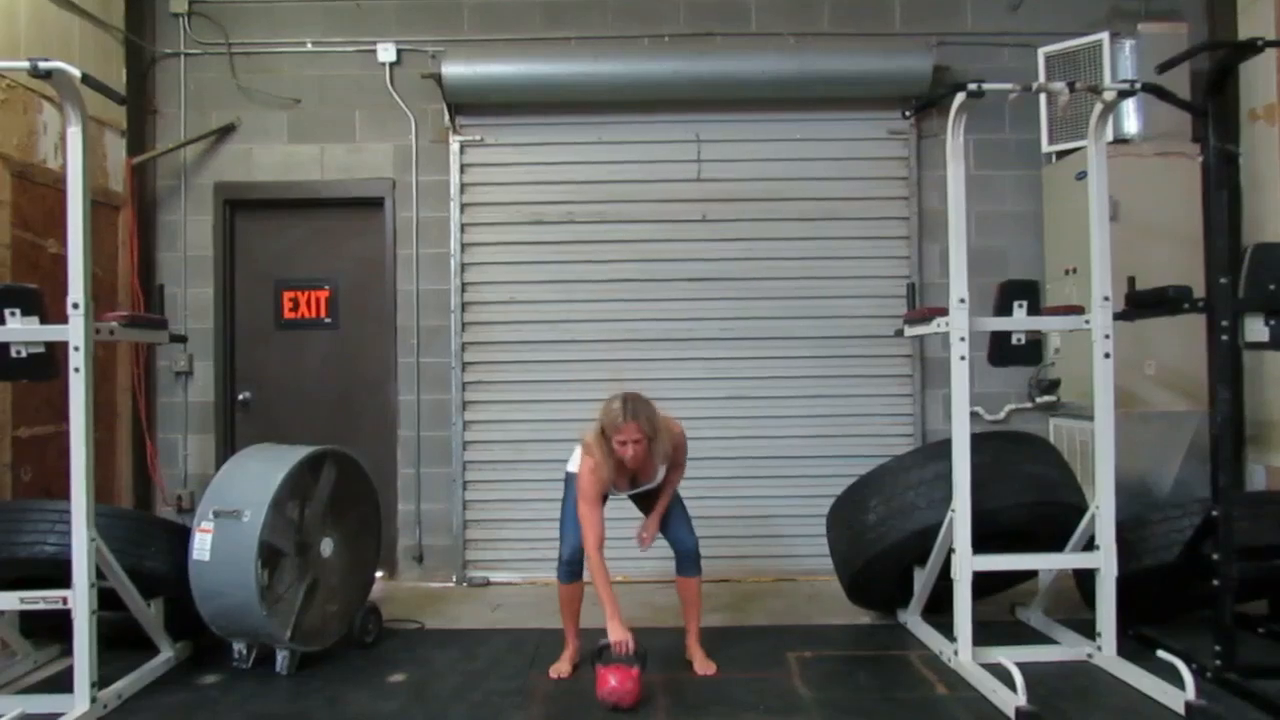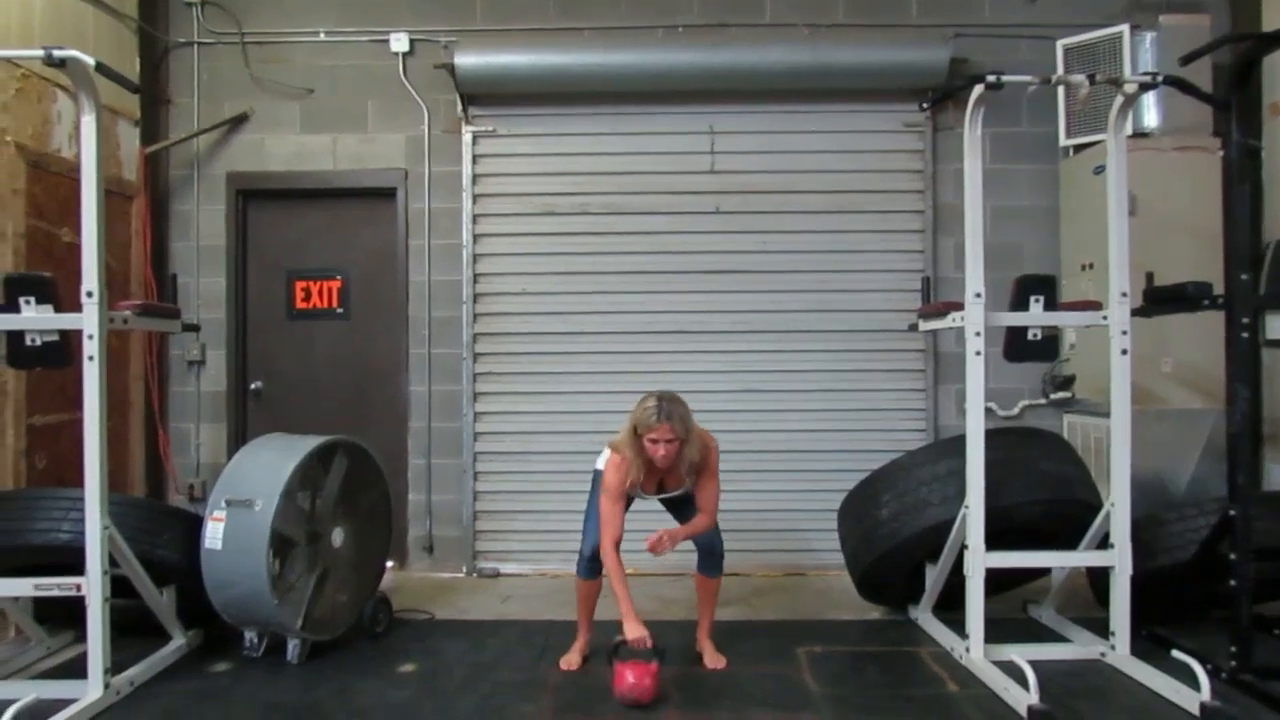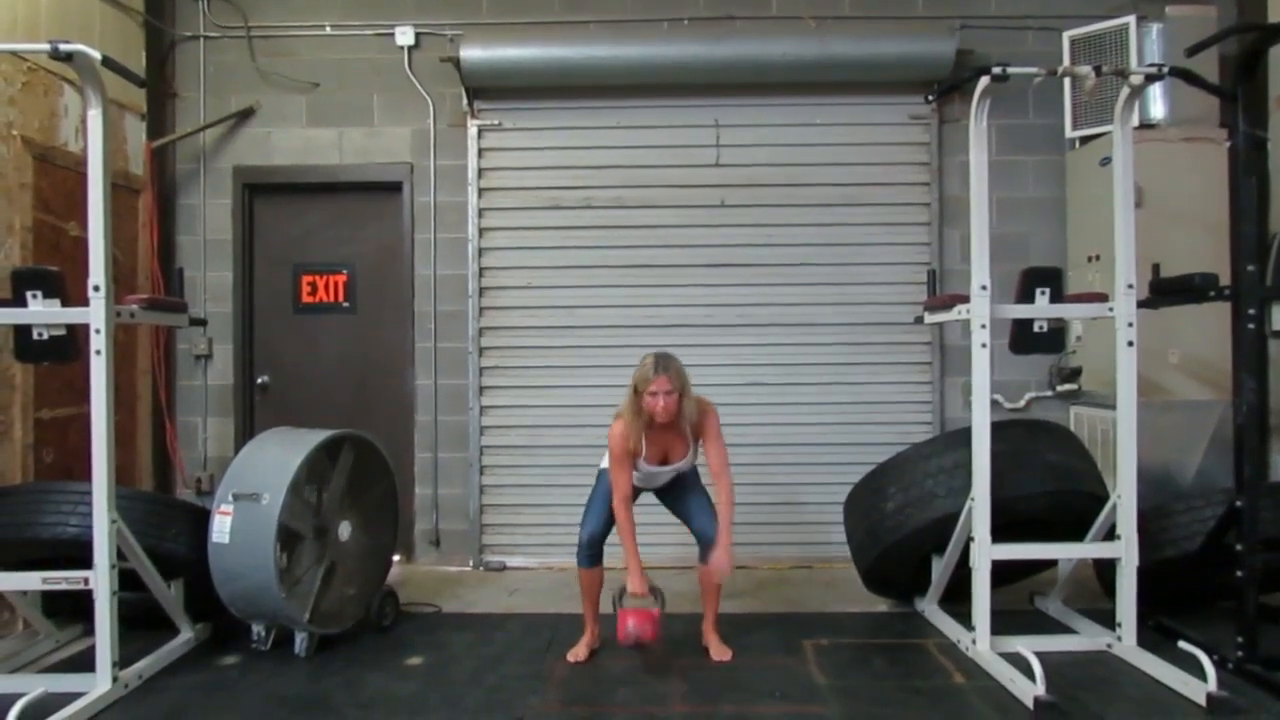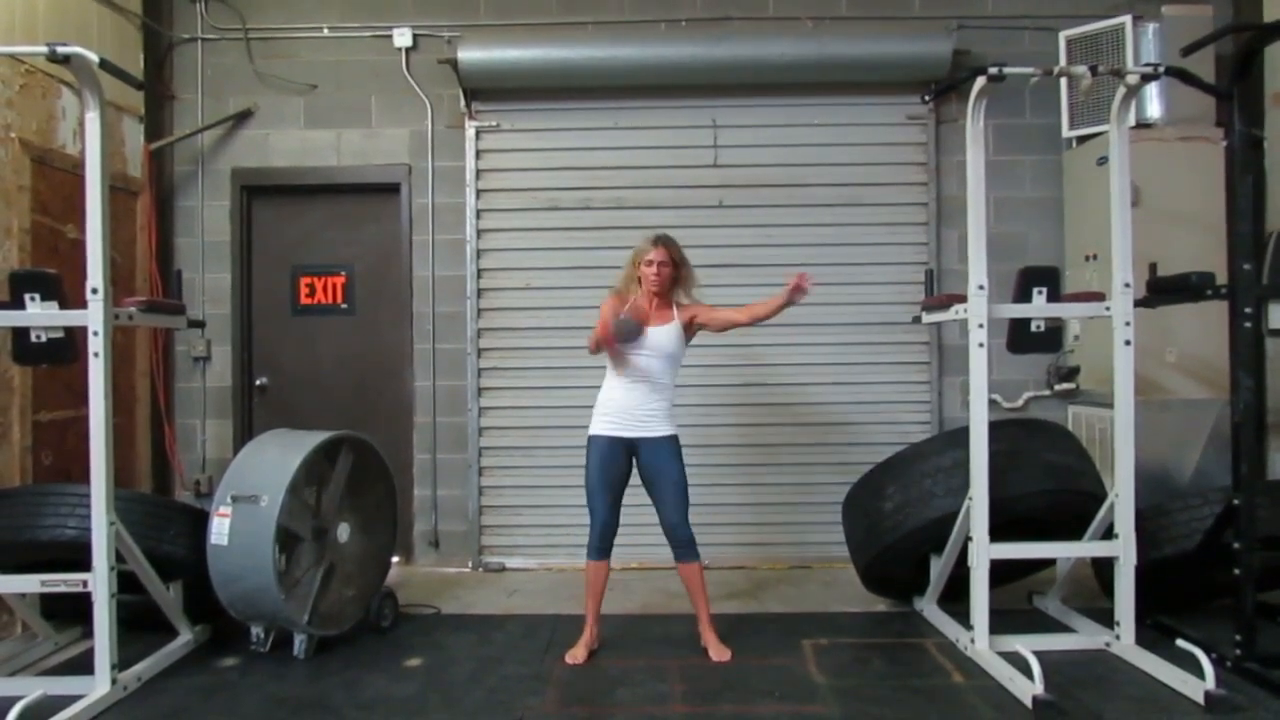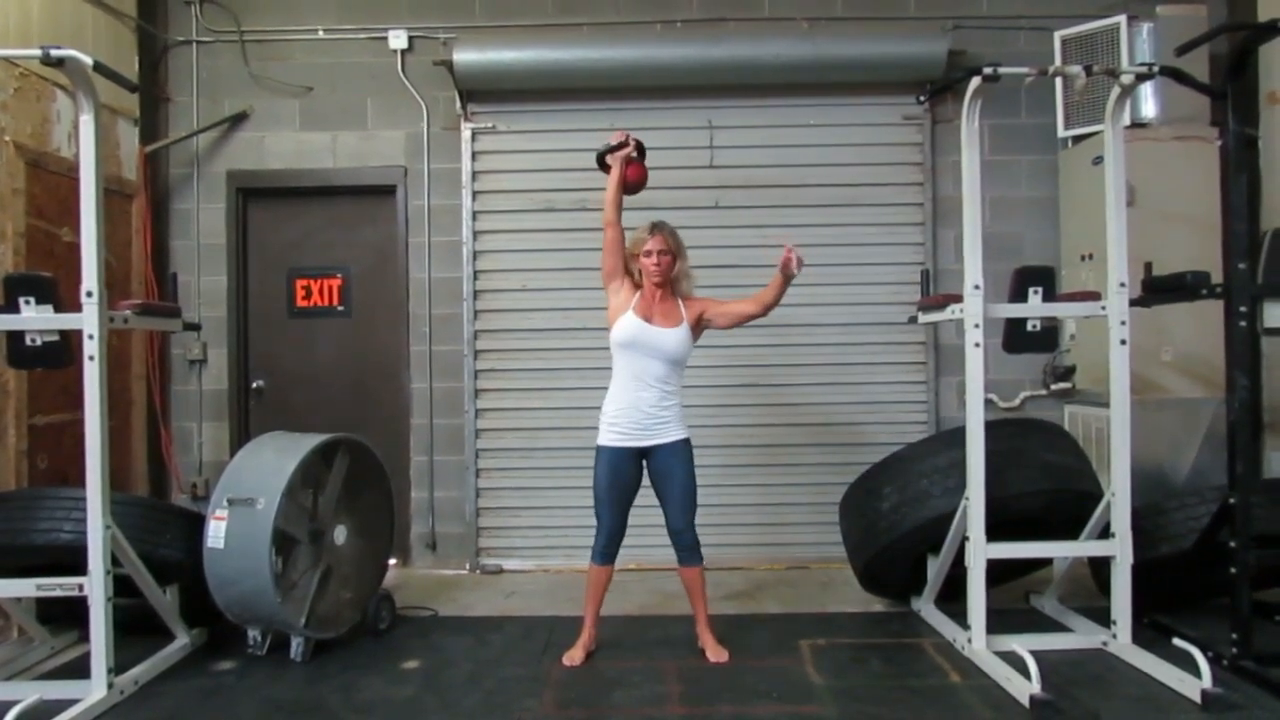
dt=1s
person 1, frame 1
left shoulder: (672, 435)
right shoulder: (593, 462)
left elbow: (675, 470)
right elbow: (593, 549)
left wrist: (655, 515)
right wrist: (614, 620)
left hip: (650, 481)
right hip: (581, 474)
left knee: (687, 546)
right knee: (571, 555)
left ankle: (693, 644)
right ankle: (571, 648)
person 1, frame 2
left shoulder: (705, 449)
right shoulder: (619, 461)
left elbow: (707, 516)
right elbow: (609, 546)
left wrist: (677, 534)
right wrist: (629, 617)
left hip: (679, 485)
right hip: (618, 477)
left knee: (712, 547)
right knee: (591, 551)
left ankle: (704, 638)
right ankle: (582, 640)
person 1, frame 3
left shoulder: (701, 414)
right shoulder: (624, 428)
left elbow: (721, 477)
right elbow: (621, 502)
left wrist: (724, 542)
right wrist: (634, 570)
left hip: (677, 477)
right hip: (623, 476)
left knee: (711, 538)
right knee: (590, 538)
left ankle: (710, 631)
right ankle: (591, 632)
person 1, frame 4
left shoulder: (687, 314)
right shoulder: (621, 303)
left elbow: (743, 316)
right elbow: (597, 343)
left wrist: (785, 298)
right wrist: (613, 325)
left hip: (658, 434)
right hip: (608, 430)
left knee: (678, 530)
right knee: (602, 532)
left ankle: (707, 631)
right ankle: (590, 632)
person 1, frame 5
left shoulder: (693, 311)
right shoulder: (621, 295)
left elbow: (755, 307)
right elbow: (611, 226)
left wrist: (783, 278)
right wrist: (618, 167)
left hip: (670, 438)
right hip: (618, 437)
left knee: (684, 533)
right knee: (608, 536)
left ankle: (704, 631)
right ankle: (587, 633)
